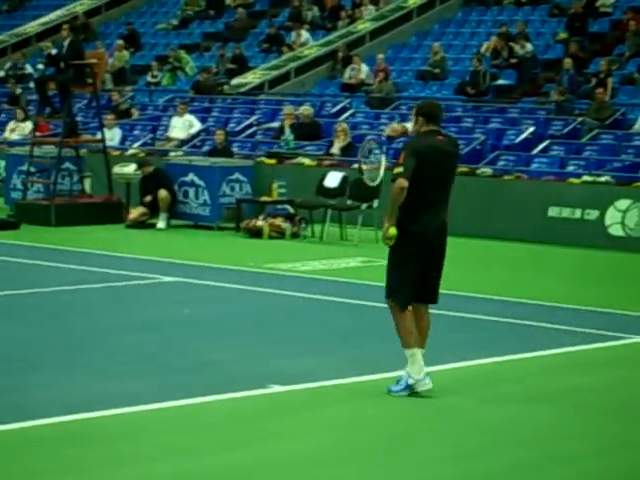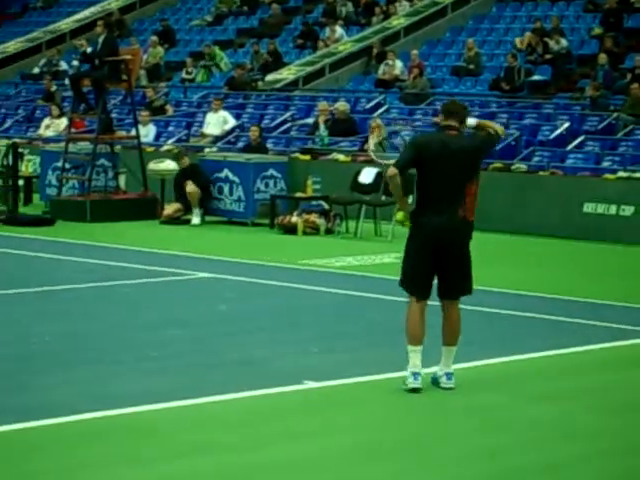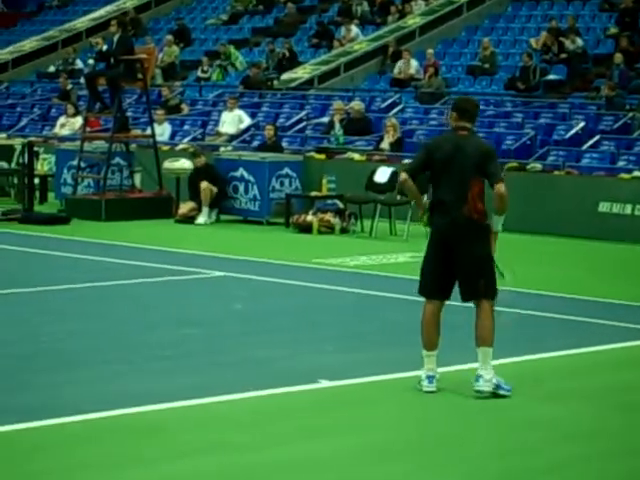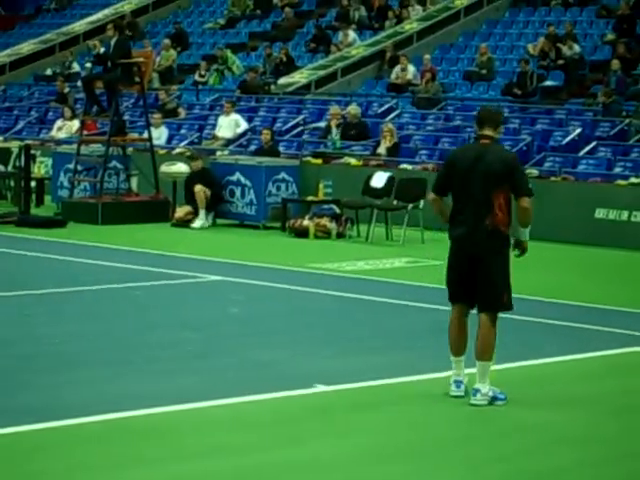
dt=0.5s
person 1, frame 1
left shoulder: (414, 146)
right shoulder: (451, 146)
left elbow: (402, 184)
left wrist: (390, 217)
left hip: (411, 231)
right hip: (437, 233)
left knee: (398, 302)
right knee: (421, 303)
left ankle: (418, 375)
right ankle: (414, 371)
person 1, frame 2
left shoulder: (421, 143)
right shoulder: (474, 143)
left elbow: (392, 173)
right elbow: (498, 130)
left wrist: (401, 204)
right wrist: (471, 123)
left hip: (424, 228)
right hip: (457, 229)
left knee: (417, 300)
right knee: (451, 301)
left ankle: (414, 371)
right ankle: (446, 371)
person 1, frame 3
left shoulder: (434, 145)
right shoulder: (483, 149)
left elbow: (404, 178)
right elbow: (500, 190)
left wrist: (423, 205)
right wrist: (496, 227)
left hip: (441, 230)
right hip: (472, 231)
left knee: (433, 302)
right knee: (484, 302)
left ankle: (429, 373)
right ankle: (485, 375)
person 1, frame 4
left shoulder: (457, 156)
right shoulder: (508, 159)
left elbow: (434, 197)
right elbow: (524, 204)
right wrist: (523, 236)
left hip: (461, 240)
right hip: (492, 242)
left knee: (459, 308)
right knee: (488, 313)
left ankle: (457, 378)
right ankle: (481, 387)
